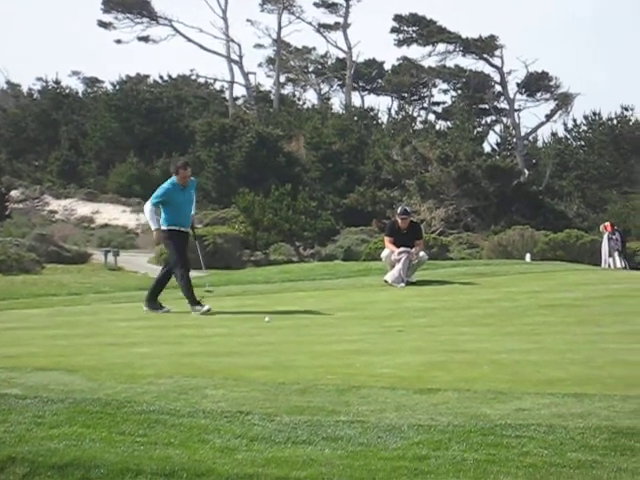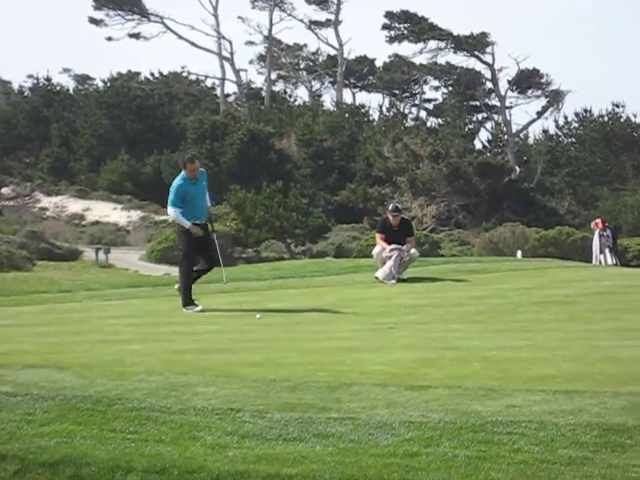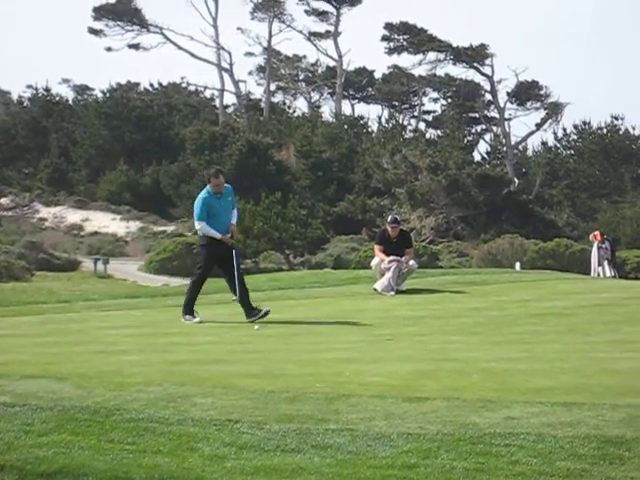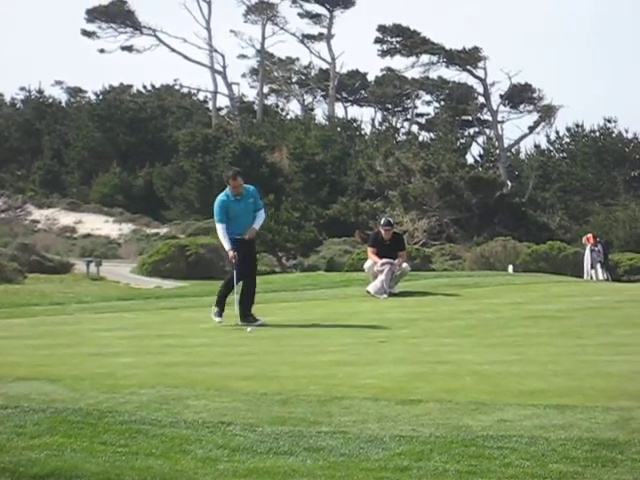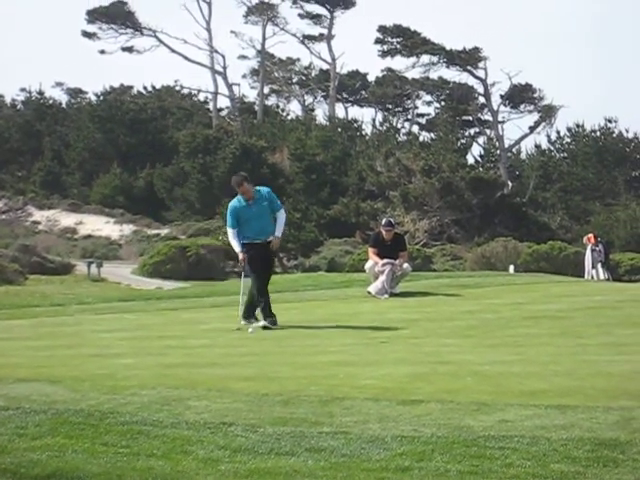
dt=0.3s
person 1, frame 1
left shoulder: (192, 183)
right shoulder: (166, 189)
right elbow: (148, 207)
right wrist: (155, 229)
left hip: (184, 232)
right hip: (171, 232)
left knee: (170, 267)
right knee: (181, 267)
left ankle: (151, 301)
right ankle: (194, 303)
person 1, frame 2
left shoulder: (202, 174)
right shoulder: (178, 185)
right elbow: (171, 211)
left wrist: (208, 206)
right wrist: (190, 227)
left hip: (201, 225)
right hip: (187, 228)
left knee: (212, 260)
right knee: (187, 264)
left ankle: (184, 284)
right ankle: (187, 302)
person 1, frame 3
left shoulder: (228, 190)
right shoulder: (203, 199)
right elbow: (200, 225)
left wrist: (233, 223)
right wrist: (220, 236)
left hip: (227, 241)
right hip: (209, 241)
left knee: (235, 275)
right knee: (200, 276)
left ankle: (250, 310)
right ankle: (187, 312)
person 1, frame 4
left shoulder: (252, 191)
right shoulder: (221, 201)
left elbow: (261, 212)
right elbow: (220, 228)
left wrist: (254, 228)
right wrist: (229, 249)
left hip: (248, 240)
right hip: (234, 243)
left knee: (251, 277)
right knee: (239, 273)
left ankle: (246, 314)
right ankle: (219, 304)
person 1, frame 5
left shoulder: (267, 193)
right shoulder: (234, 206)
left elbow: (281, 214)
right elbow: (231, 232)
left wrist: (277, 236)
right wrist: (239, 252)
left hip: (269, 243)
right hip: (250, 246)
left knee: (262, 281)
right knee: (259, 281)
left ankle: (248, 314)
right ankle: (268, 316)
